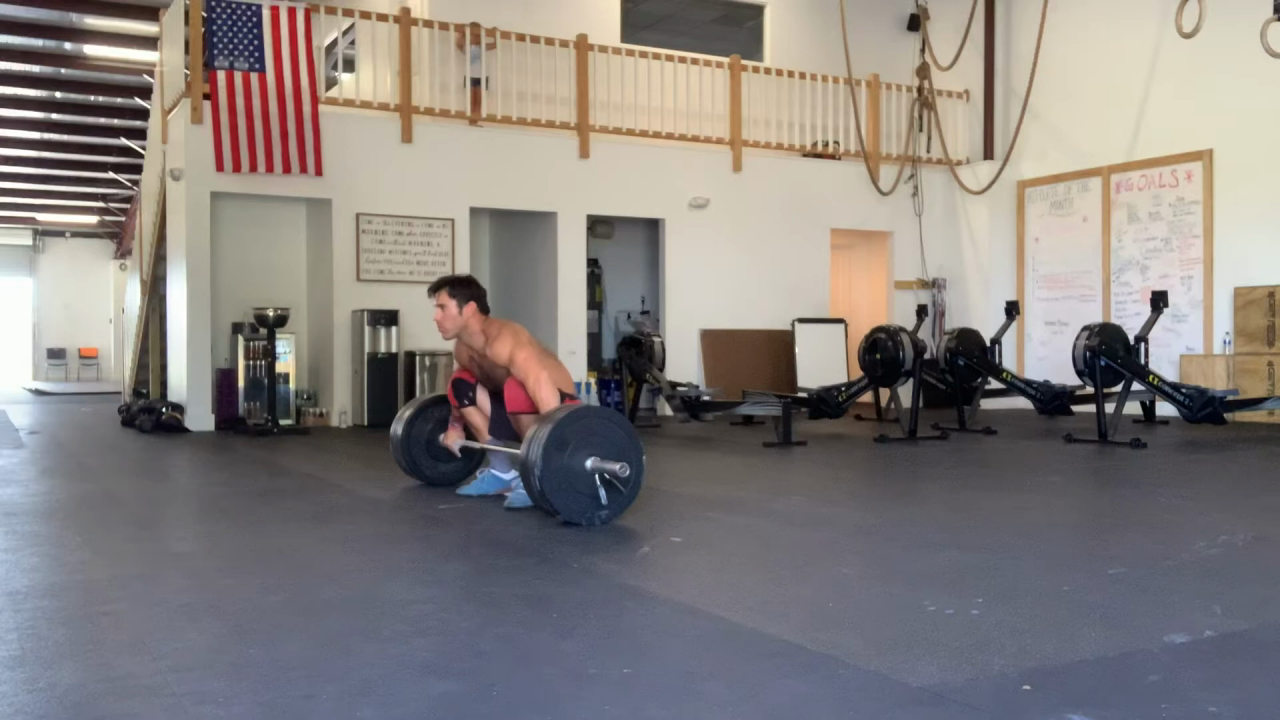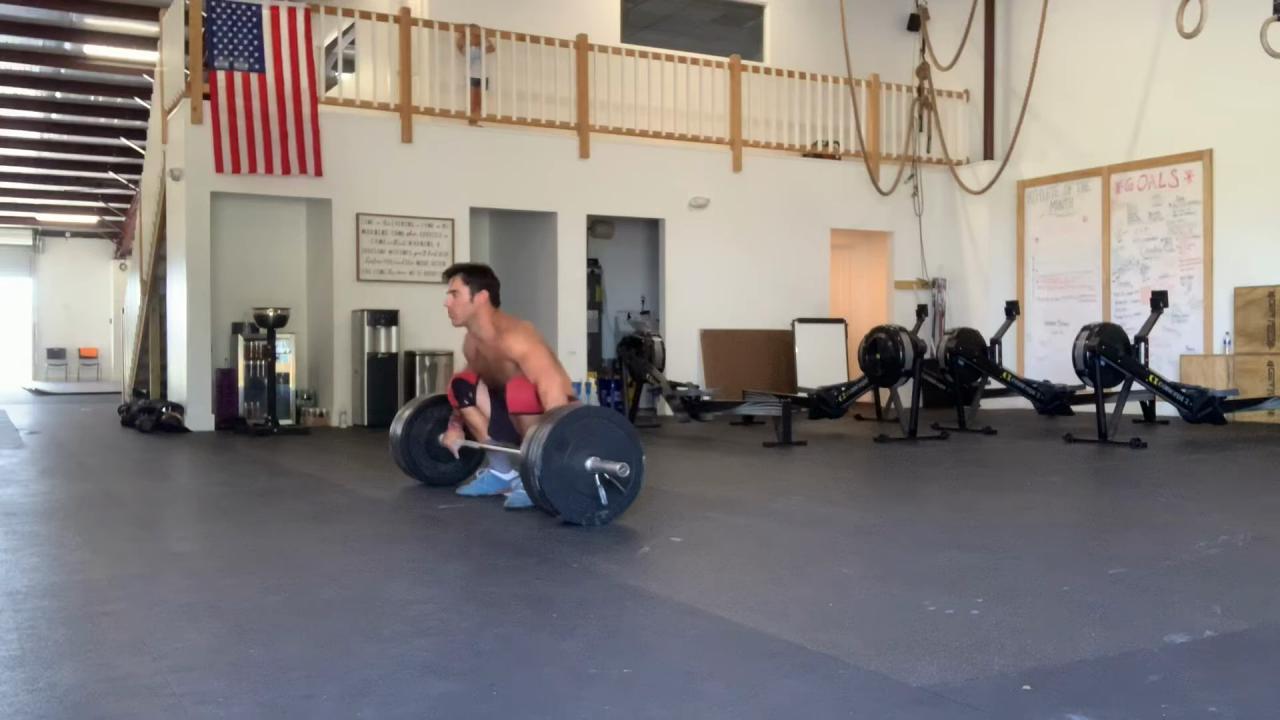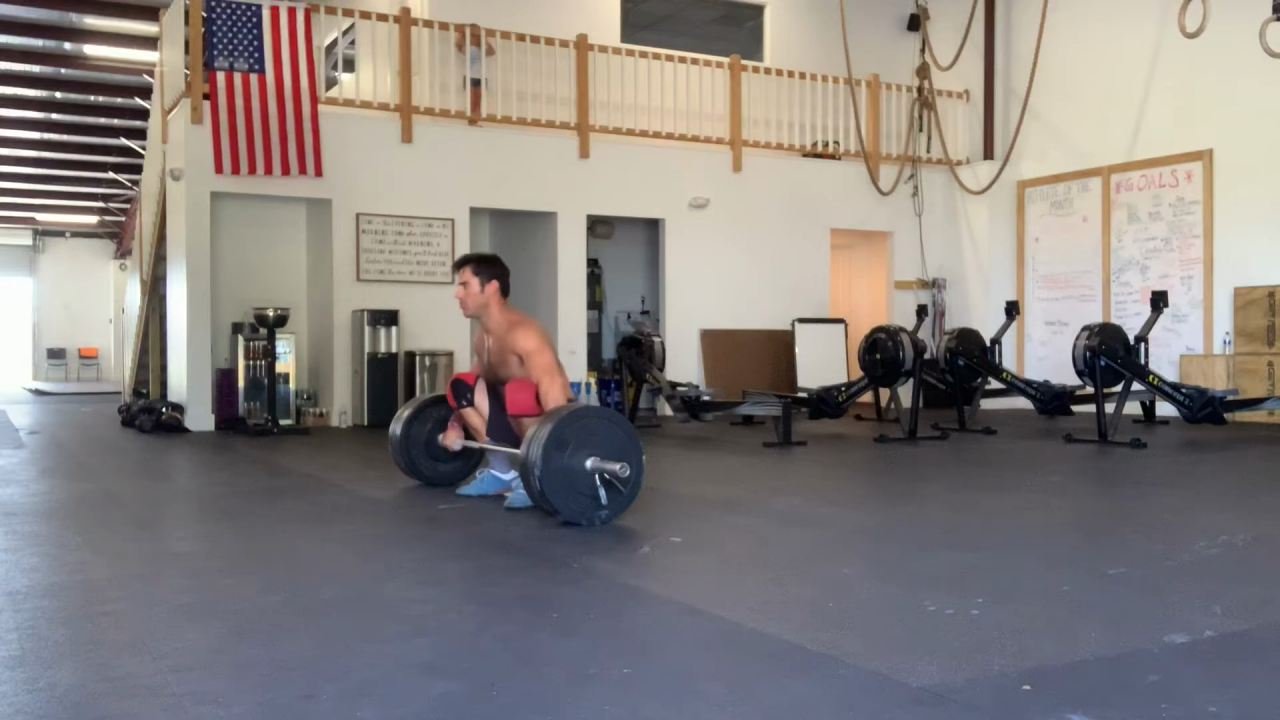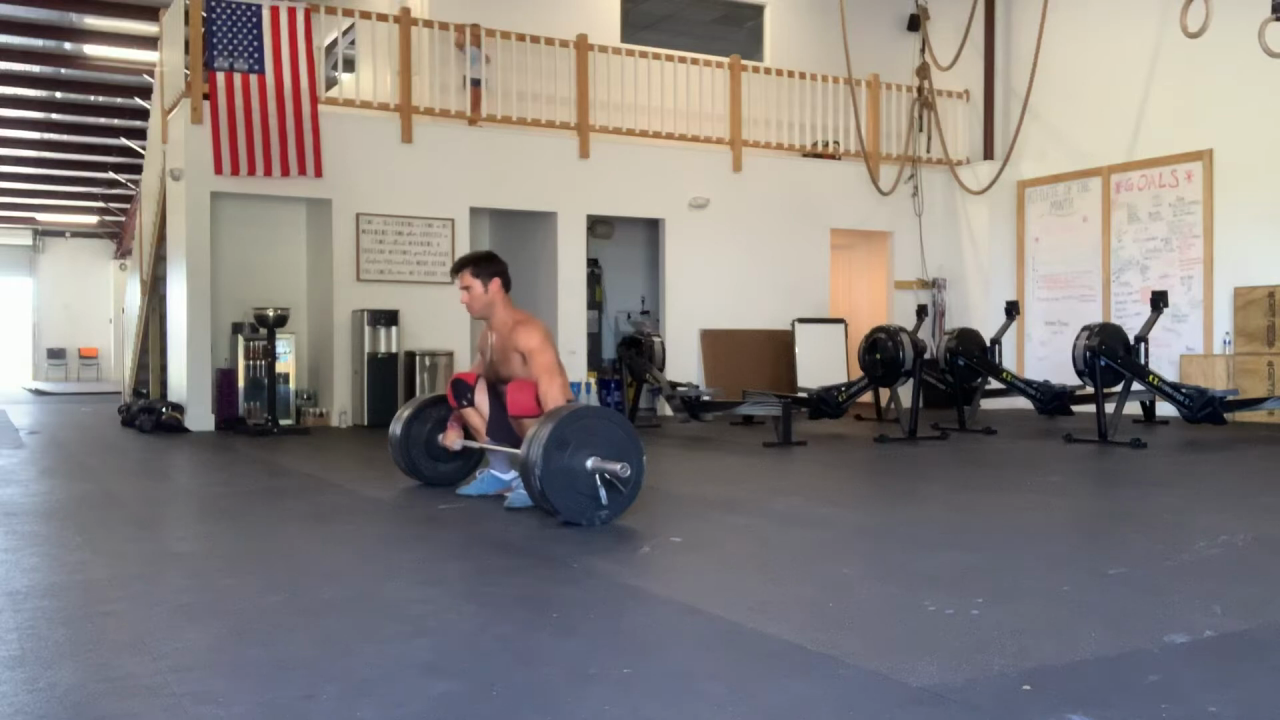
dt=0.3s
person 1, frame 1
left shoulder: (501, 339)
right shoulder: (464, 350)
left elbow: (540, 381)
right elbow: (464, 387)
right wrist: (456, 425)
right hip: (523, 416)
left knee: (517, 388)
right knee: (461, 386)
right ankle: (502, 472)
person 1, frame 2
left shoulder: (511, 335)
right shoulder: (472, 342)
left elbow: (551, 382)
right elbow: (471, 378)
right wrist: (456, 425)
right hip: (523, 418)
left knee: (518, 388)
right knee: (462, 386)
right ankle: (502, 473)
person 1, frame 3
left shoulder: (521, 331)
right shoulder: (483, 337)
left elbow: (552, 384)
right elbow: (478, 383)
right wrist: (456, 425)
right hip: (521, 420)
left knee: (518, 392)
right knee: (462, 386)
right ankle: (502, 472)
person 1, frame 4
left shoulder: (525, 330)
right shoulder: (488, 335)
left elbow: (552, 384)
right elbow: (474, 381)
right wrist: (456, 424)
right hip: (521, 421)
left knee: (518, 392)
right knee: (461, 385)
right ankle: (502, 473)
